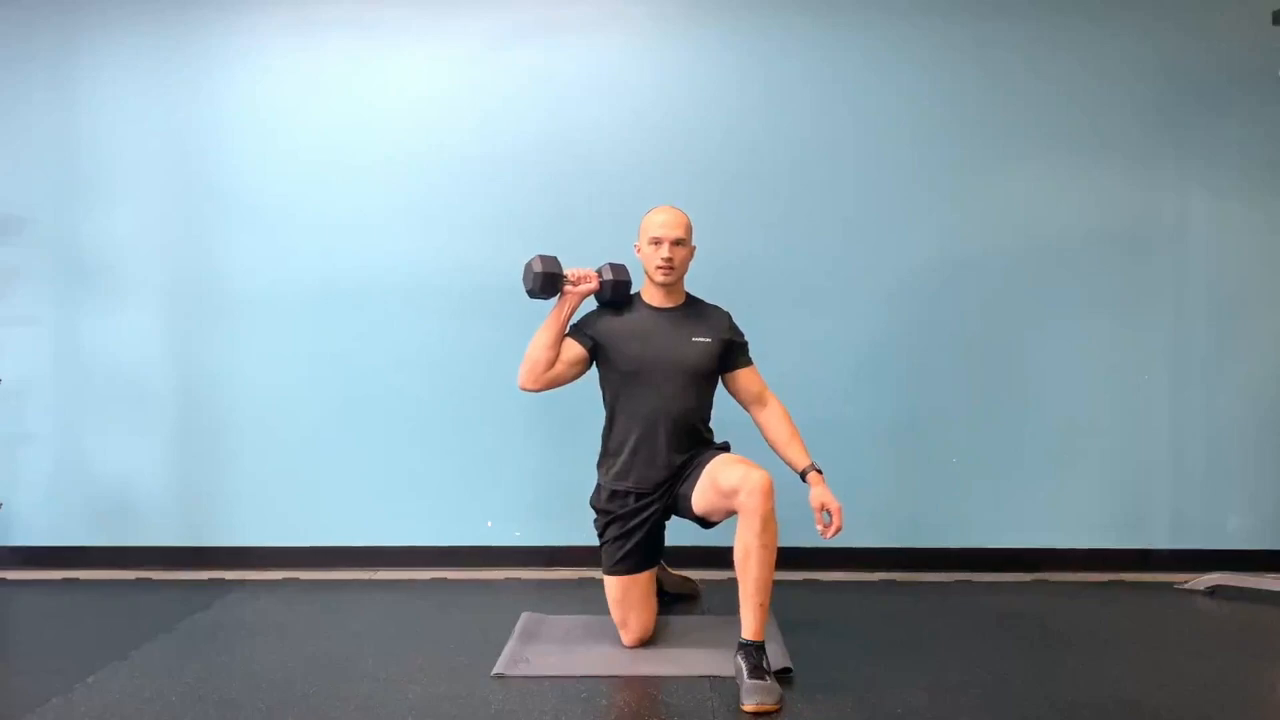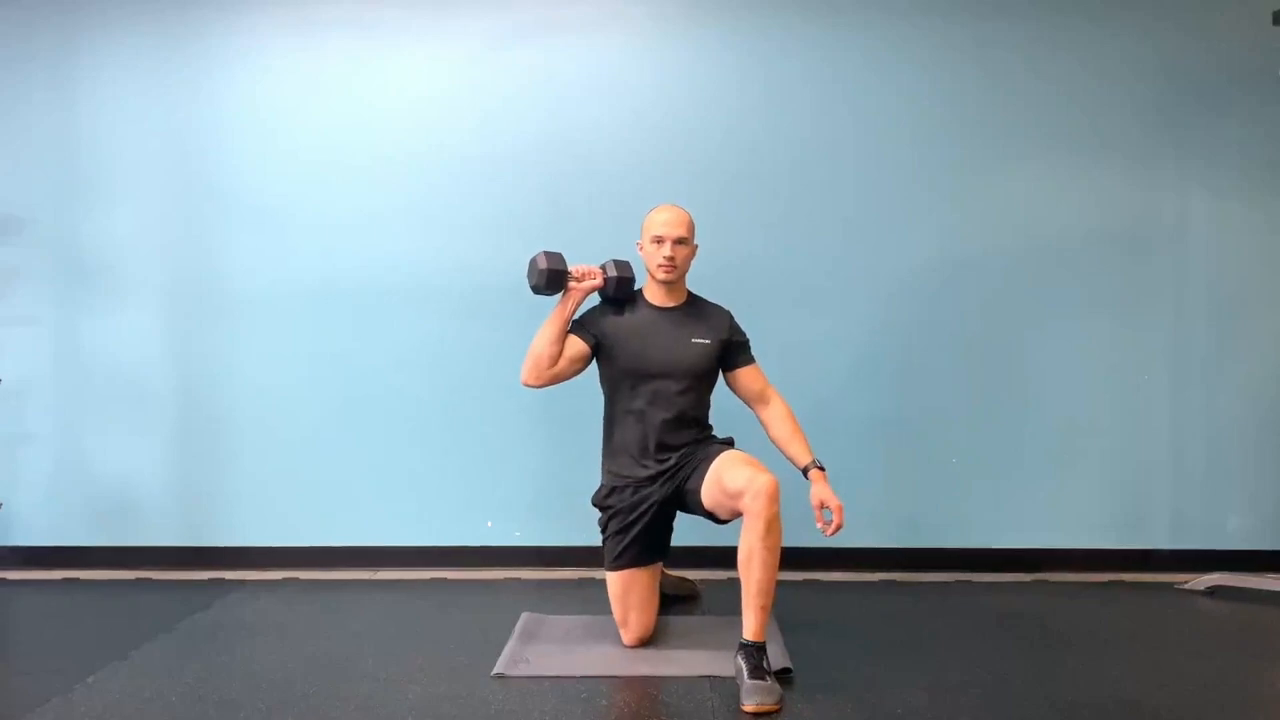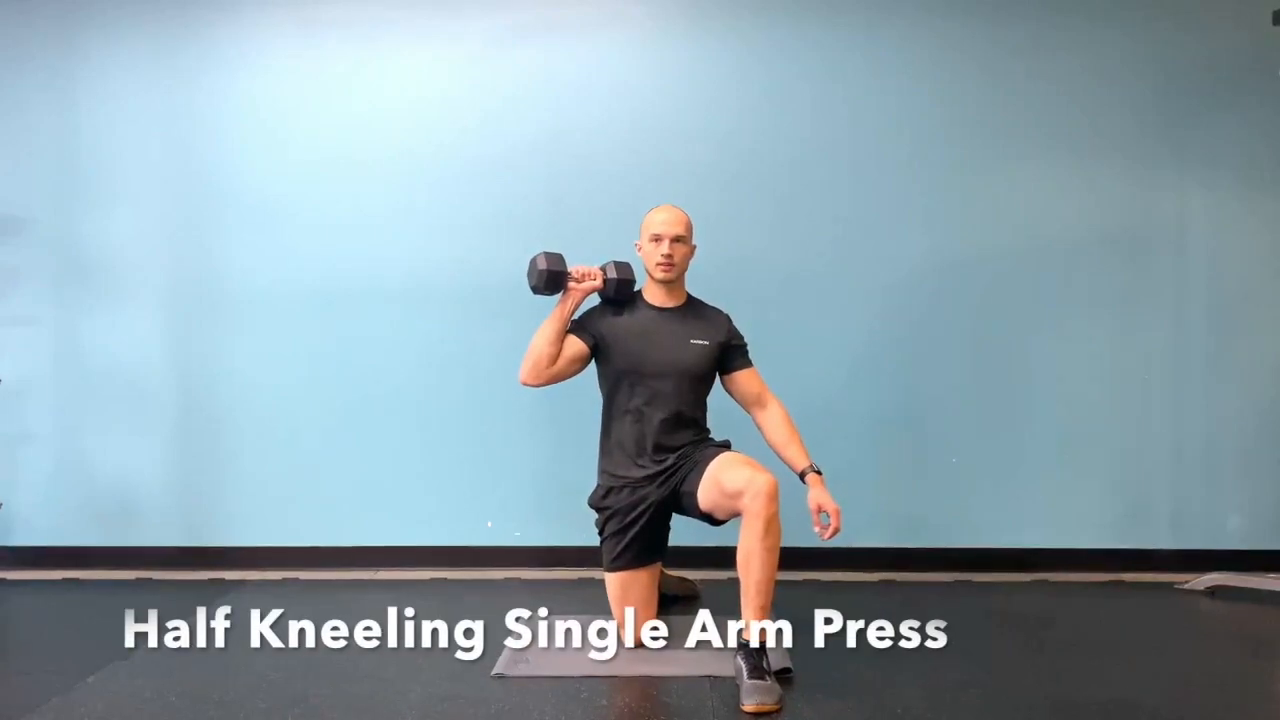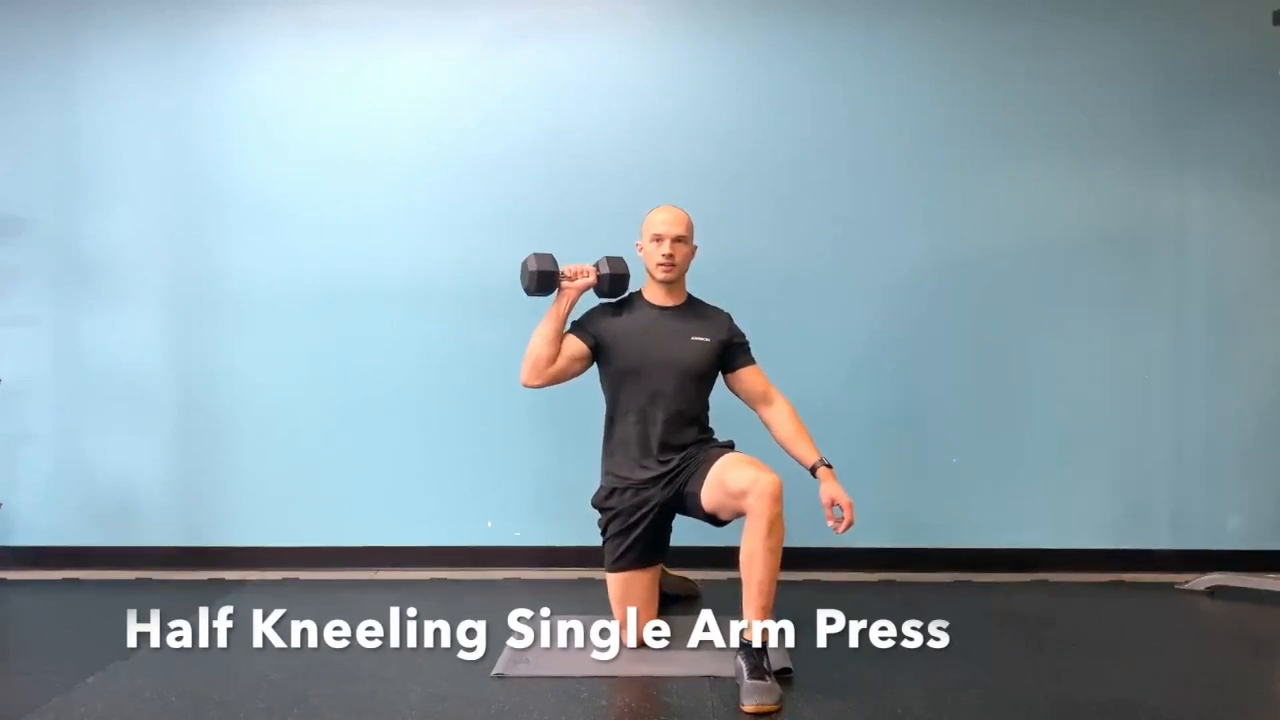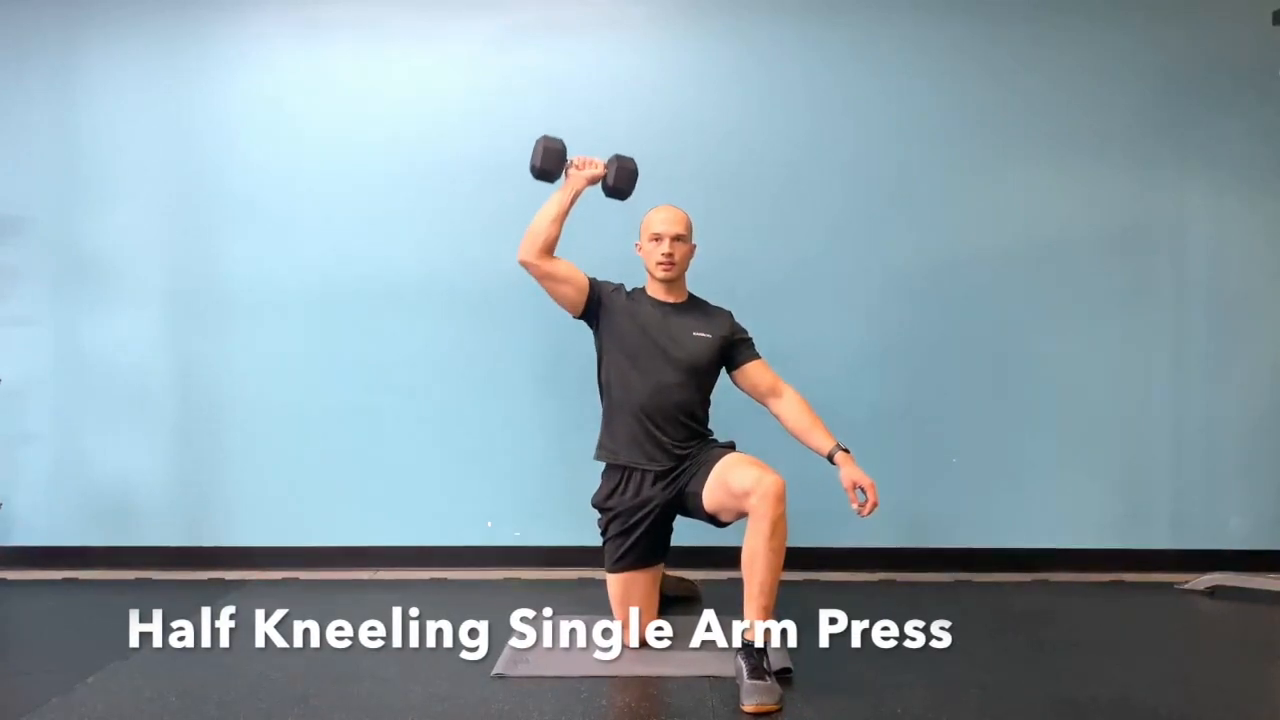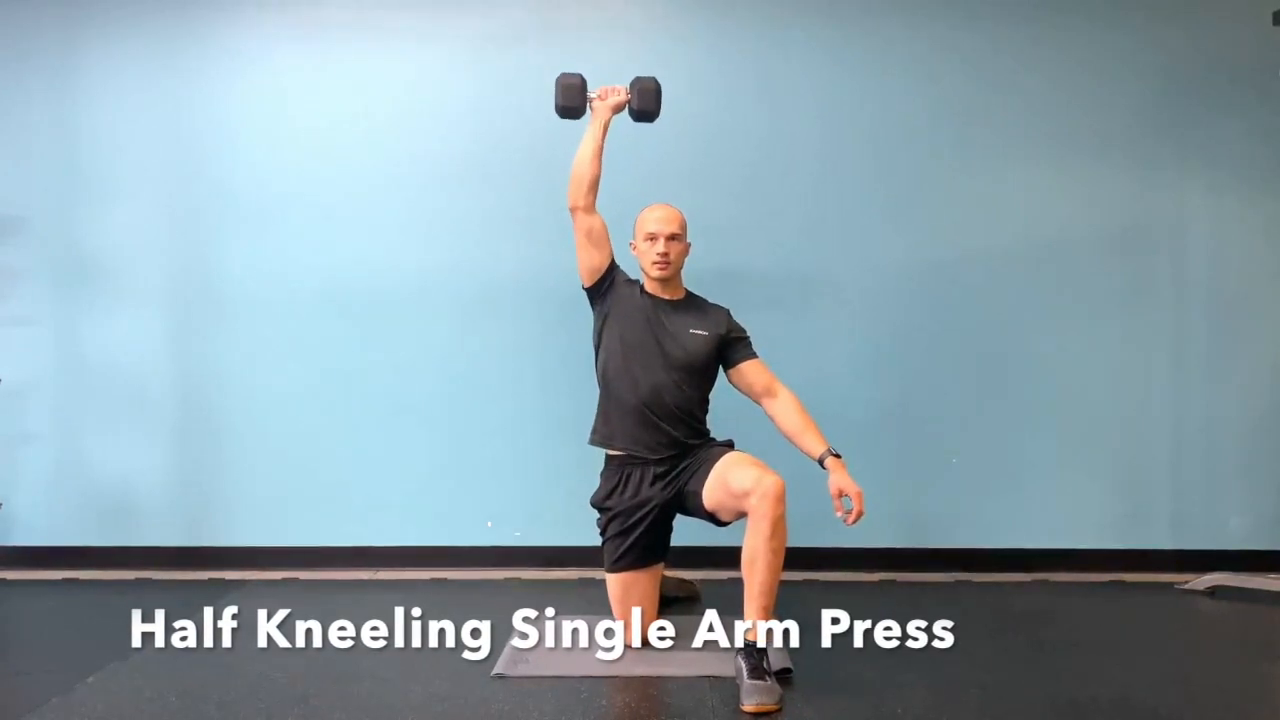
dt=0.4s
person 1, frame 1
left shoulder: (717, 324)
right shoulder: (606, 321)
left elbow: (761, 404)
right elbow: (532, 379)
left wrist: (812, 476)
right wrist: (566, 304)
left hip: (694, 469)
right hip: (627, 486)
left knee: (756, 485)
right knee: (634, 635)
left ankle: (751, 652)
right ankle: (653, 576)
person 1, frame 2
left shoulder: (717, 323)
right shoulder: (607, 317)
left elbow: (765, 401)
right elbow: (535, 374)
left wrist: (814, 473)
right wrist: (569, 301)
left hip: (694, 460)
right hip: (630, 480)
left knee: (761, 489)
right knee: (634, 635)
left ankle: (752, 651)
right ankle: (652, 577)
person 1, frame 3
left shoulder: (716, 326)
right shoulder: (606, 318)
left elbow: (763, 405)
right elbow: (533, 374)
left wrist: (812, 478)
right wrist: (568, 301)
left hip: (692, 461)
right hip: (626, 481)
left knee: (760, 487)
right knee: (634, 637)
left ankle: (752, 650)
right ankle: (655, 579)
person 1, frame 4
left shoulder: (717, 325)
right shoulder: (607, 319)
left elbow: (768, 402)
right elbow: (534, 375)
left wrist: (822, 471)
right wrist: (565, 300)
left hip: (695, 462)
right hip: (630, 482)
left knee: (764, 487)
right knee: (634, 635)
left ankle: (753, 650)
right ankle: (655, 578)
person 1, frame 5
left shoulder: (718, 323)
right shoulder: (610, 304)
left elbow: (777, 394)
right elbow: (532, 257)
left wrist: (840, 457)
right wrist: (573, 185)
left hip: (696, 464)
right hip: (630, 480)
left knee: (767, 488)
right knee: (635, 638)
left ankle: (752, 650)
right ankle: (661, 578)
person 1, frame 6
left shoulder: (716, 321)
right shoulder: (612, 295)
left elbow: (771, 393)
right elbow: (580, 204)
left wrist: (832, 461)
right wrist: (602, 118)
left hip: (695, 462)
right hip: (628, 476)
left knee: (767, 488)
right knee: (636, 636)
left ankle: (753, 650)
right ankle: (660, 578)
